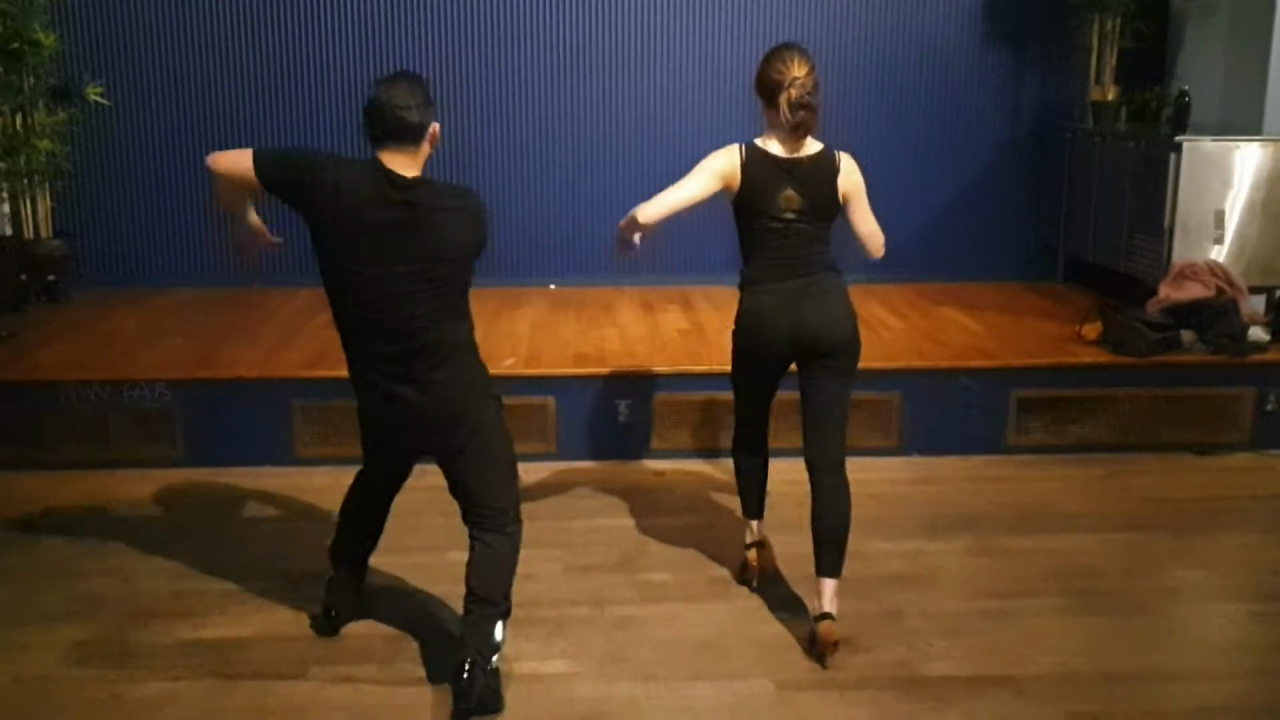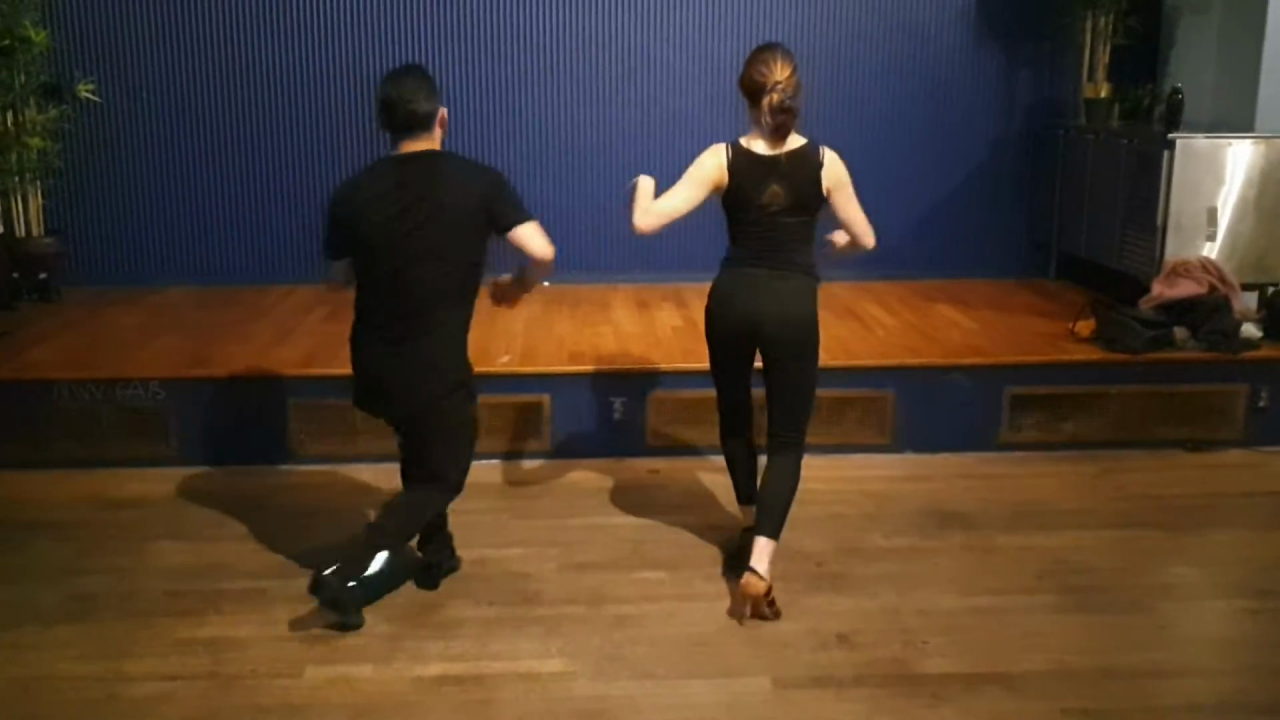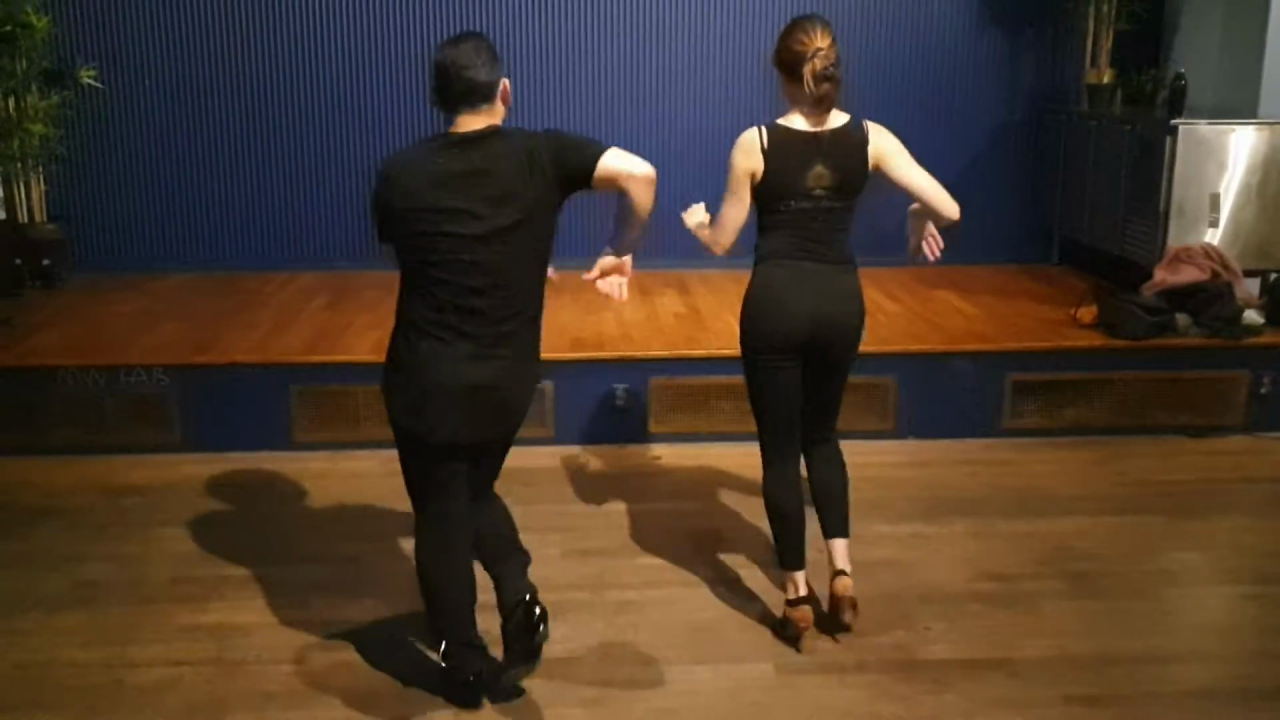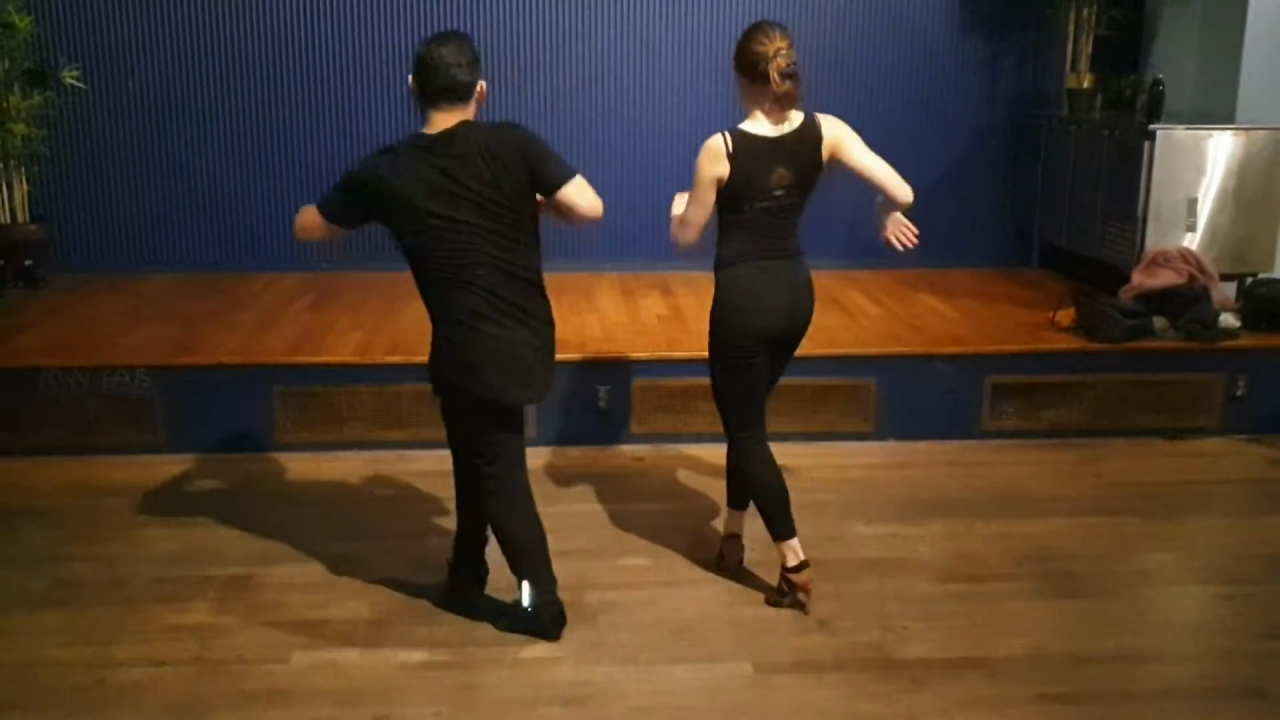
dt=1s
person 1, frame 1
left shoulder: (329, 182)
right shoulder: (462, 210)
left elbow: (220, 164)
left wrist: (248, 217)
left hip: (383, 400)
right hip: (459, 398)
left knee: (377, 483)
right knee: (495, 523)
left ankle: (340, 599)
right ankle: (477, 666)
person 1, frame 2
left shoulder: (356, 193)
right shoulder: (479, 181)
left elbow: (341, 278)
right elbow: (542, 253)
right wrist: (516, 286)
left hip: (374, 363)
right hip: (434, 364)
left knee: (424, 452)
right knee: (438, 476)
left ankle: (436, 553)
right ankle: (347, 577)
person 1, frame 3
left shoulder: (400, 173)
right shoulder: (543, 155)
right elbow: (639, 173)
right wrist: (622, 254)
left hip: (424, 378)
right hip: (507, 376)
left knee: (440, 518)
right knee: (478, 492)
left ankle: (464, 663)
right ankle: (519, 606)
person 1, frame 4
left shoulder: (386, 172)
right shoulder: (512, 144)
left elbow: (307, 228)
right elbow: (590, 209)
left wrist: (356, 194)
left hip: (469, 352)
right hip: (530, 340)
left knee: (498, 475)
right knee: (486, 457)
left ankle: (541, 603)
right ankle: (466, 573)
person 2, frame 1
left shoulder: (735, 160)
right shoulder: (840, 166)
left elbow: (649, 214)
right elbow: (876, 248)
left wrist: (628, 226)
left hip: (764, 316)
right hip: (830, 316)
left knee: (751, 427)
right knee: (827, 459)
left ankle: (754, 541)
right ankle: (826, 609)
person 2, frame 2
left shoulder: (723, 160)
right shoulder: (824, 162)
left elbow: (646, 223)
right elbow: (865, 239)
left wrist: (643, 188)
right wrist: (837, 239)
left hip: (733, 301)
right hip: (793, 306)
left knee: (734, 416)
right knee: (787, 438)
left ankle: (750, 526)
right ankle: (759, 569)
person 2, frame 3
left shoulder: (756, 144)
right shoulder: (869, 138)
left elbow: (719, 243)
right elbow: (947, 207)
left wrist: (695, 220)
right wrist: (922, 220)
left hip: (775, 303)
right hip: (840, 301)
left knee: (780, 449)
right knee: (820, 437)
left ankle: (797, 598)
right ankle: (840, 573)
person 2, frame 4
left shoulder: (719, 148)
right shoulder: (823, 132)
left elbow: (684, 237)
right elbow: (902, 191)
left wrist: (678, 205)
right wrist: (887, 215)
left hip: (744, 298)
right hip: (796, 293)
left knee: (745, 432)
right knee: (749, 413)
left ankle: (794, 565)
right ankle: (732, 531)
